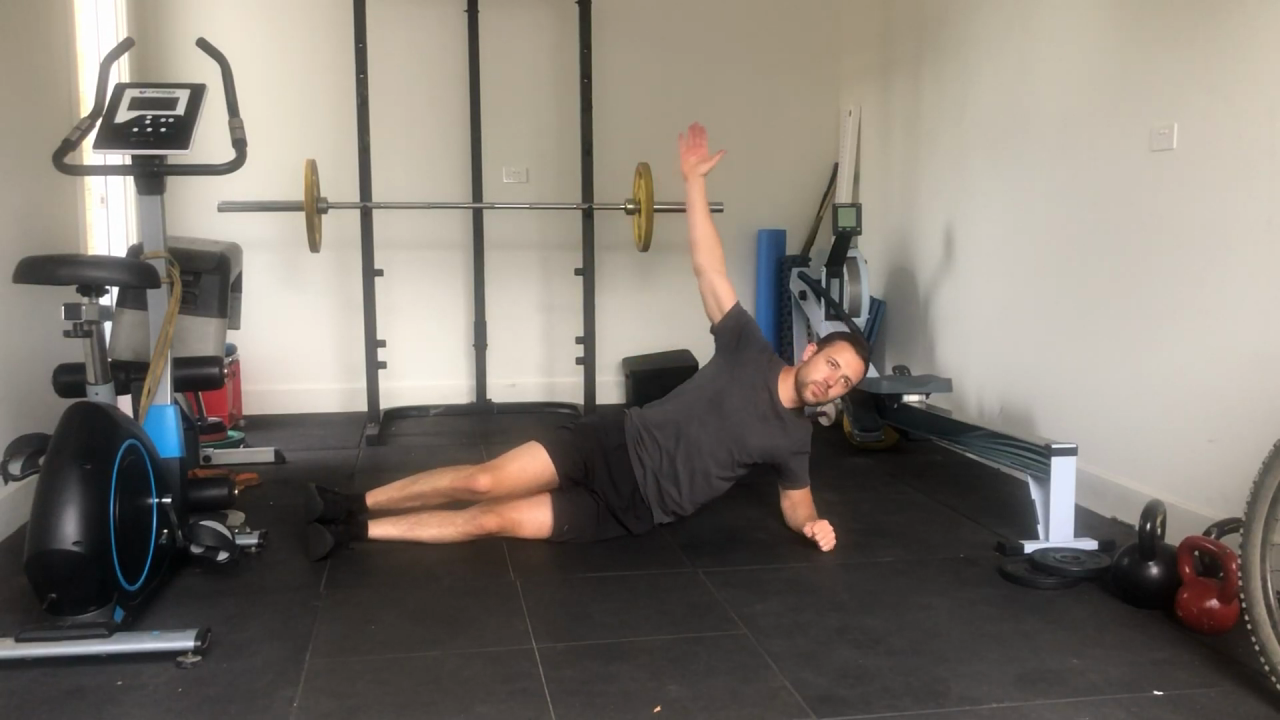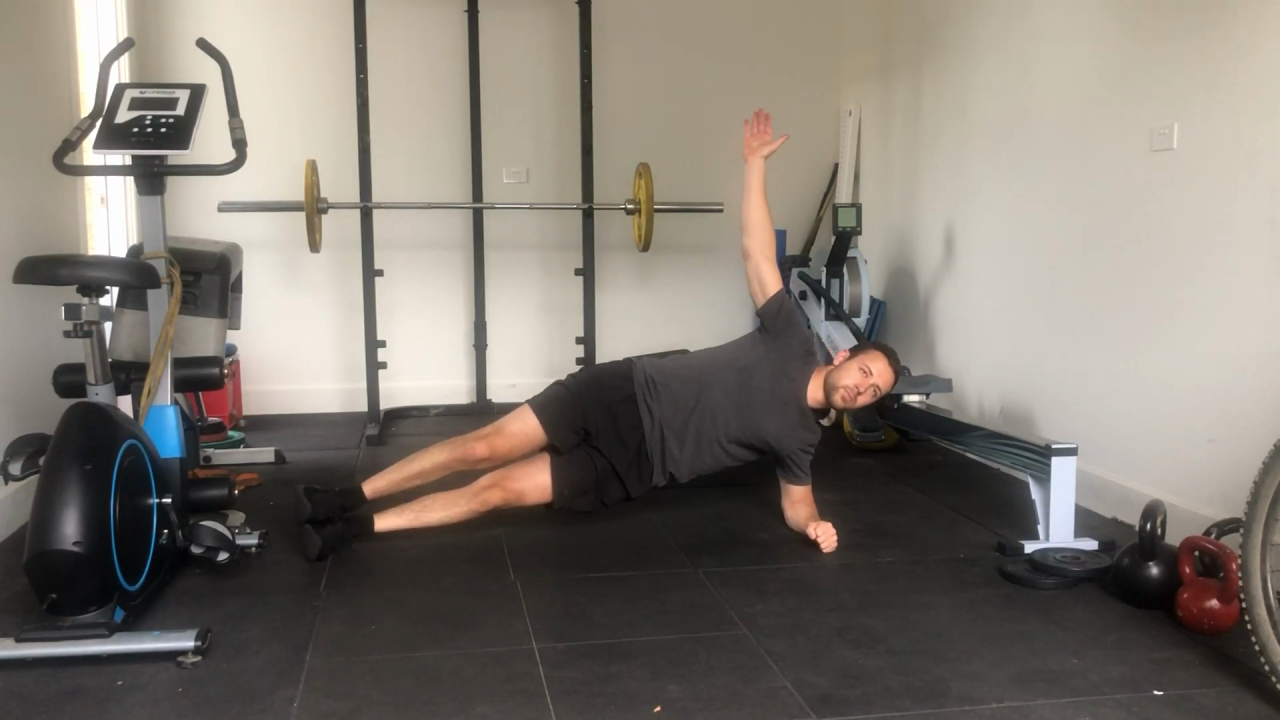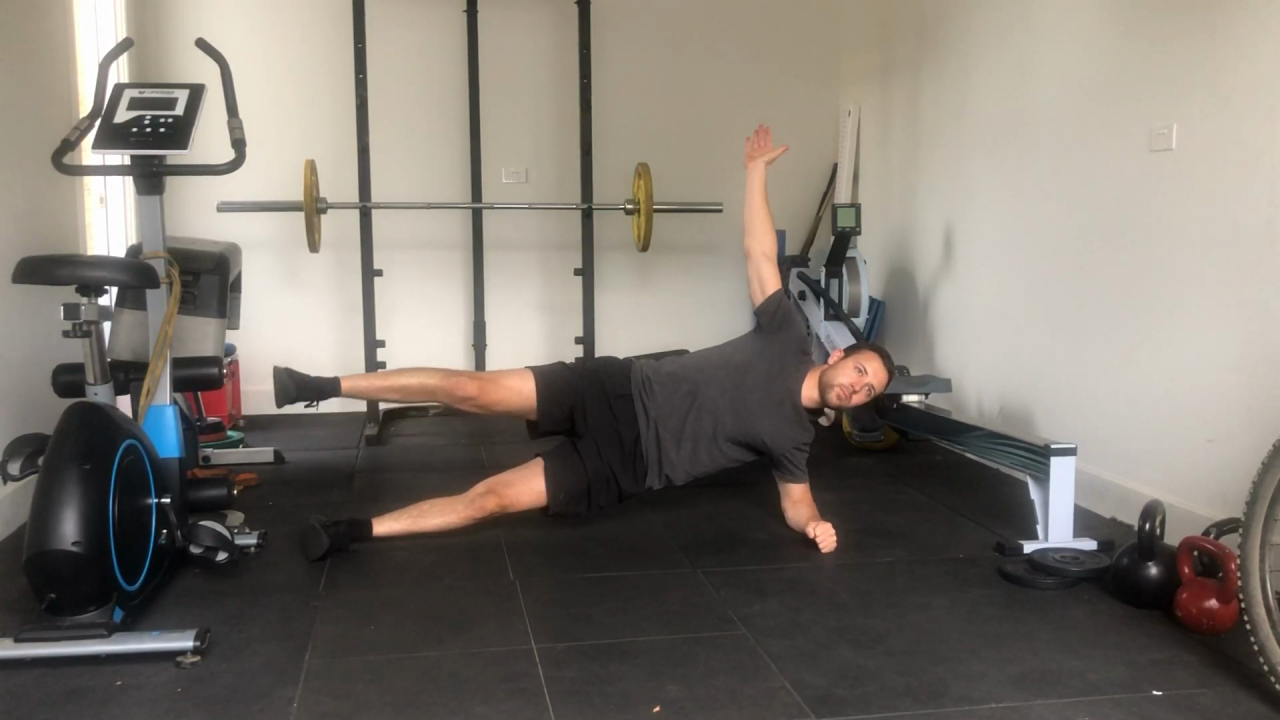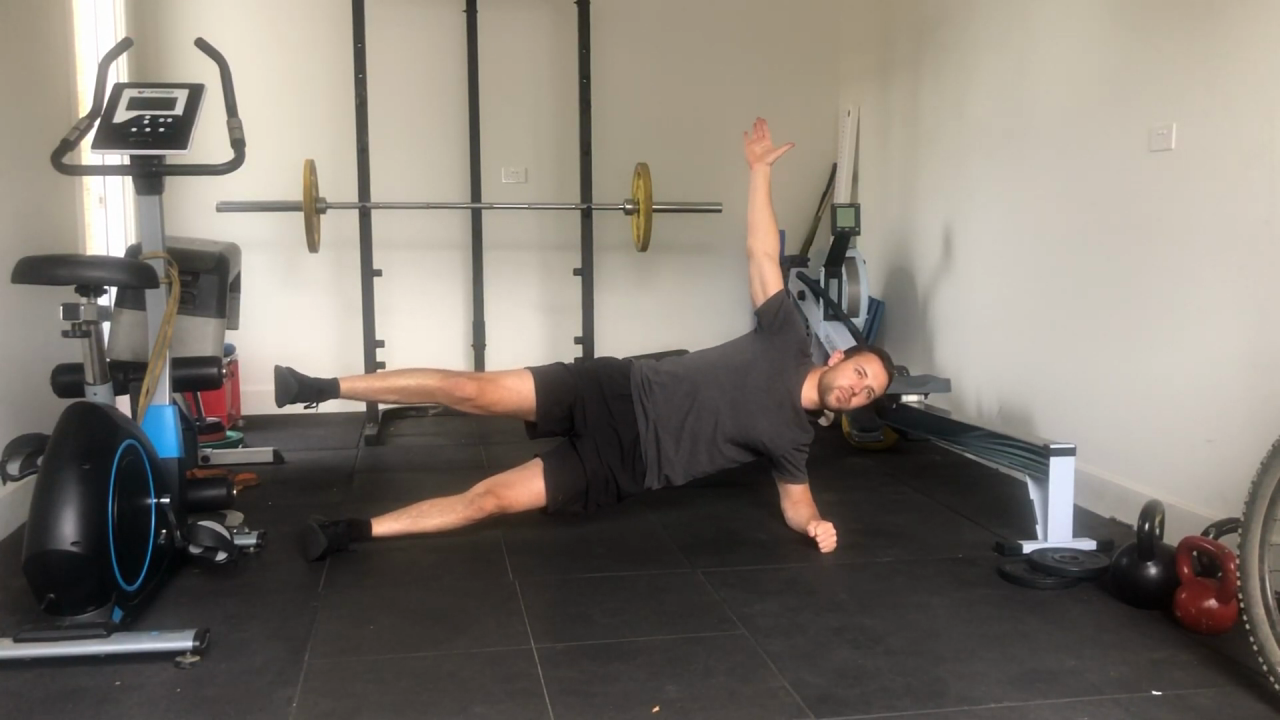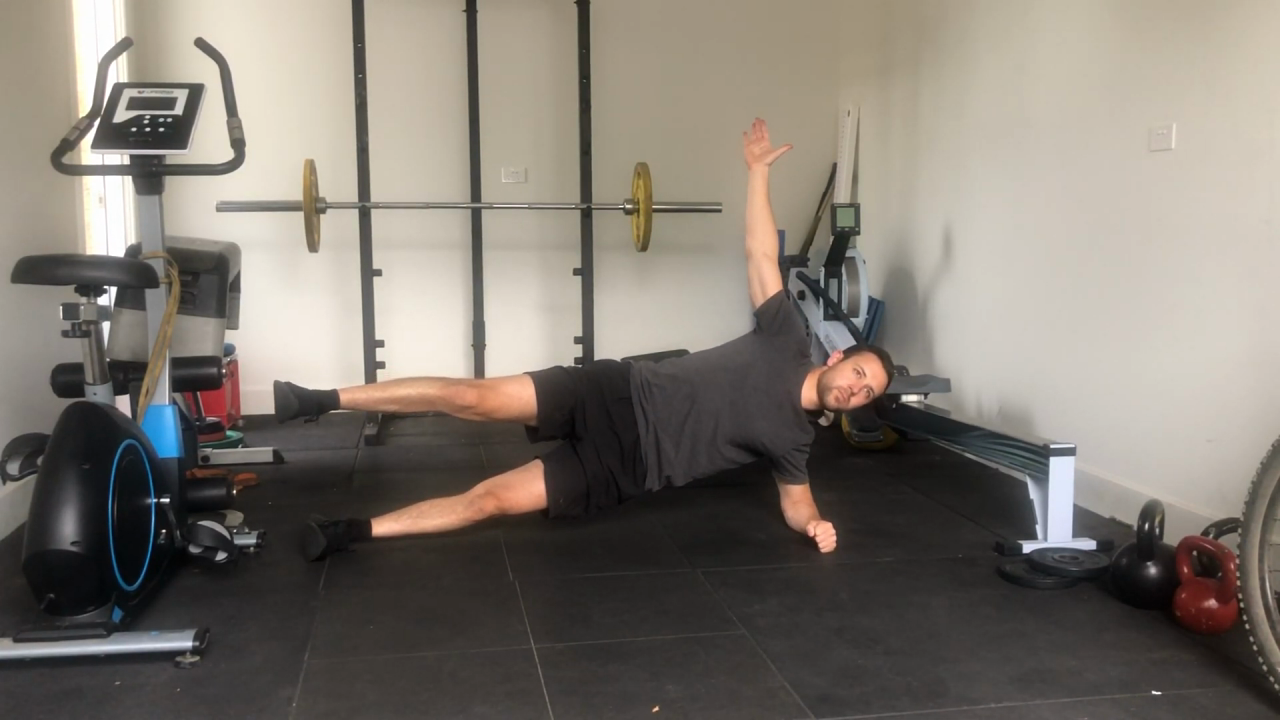
dt=1s
person 1, frame 1
left shoulder: (793, 438)
right shoulder: (749, 351)
left elbow: (795, 499)
right elbow: (708, 269)
left wrist: (813, 526)
right wrist: (693, 179)
left hip: (634, 506)
right hip: (615, 442)
left knee: (492, 519)
right knee: (484, 483)
left ankle: (357, 532)
right ankle: (354, 506)
person 1, frame 2
left shoulder: (800, 434)
right shoulder: (792, 340)
left elbow: (796, 498)
right elbow: (757, 252)
left wrist: (816, 525)
right wrist: (754, 162)
left hip: (632, 461)
right hip: (622, 394)
left knee: (497, 490)
right knee: (487, 447)
left ankle: (358, 526)
right ankle: (350, 500)
person 1, frame 3
left shoulder: (794, 435)
right shoulder: (788, 339)
left elbow: (795, 500)
right elbow: (759, 253)
left wrist: (816, 525)
right wrist: (756, 169)
left hip: (625, 462)
right hip: (618, 393)
left knee: (491, 497)
right knee: (473, 388)
left ankle: (352, 531)
right ankle: (323, 385)
person 1, frame 4
left shoulder: (794, 435)
right shoulder: (787, 340)
left elbow: (795, 498)
right elbow: (763, 254)
left wrist: (816, 525)
right wrist: (760, 170)
left hip: (623, 463)
right hip: (617, 395)
left knee: (490, 498)
right knee: (473, 391)
left ankle: (352, 531)
right ankle: (321, 387)
person 1, frame 5
left shoulder: (795, 436)
right shoulder: (787, 341)
left elbow: (795, 498)
right elbow: (762, 255)
left wrist: (816, 526)
right wrist: (757, 171)
left hip: (623, 466)
right hip: (617, 397)
left knee: (489, 500)
right knee: (474, 398)
left ankle: (352, 531)
right ankle: (318, 399)
